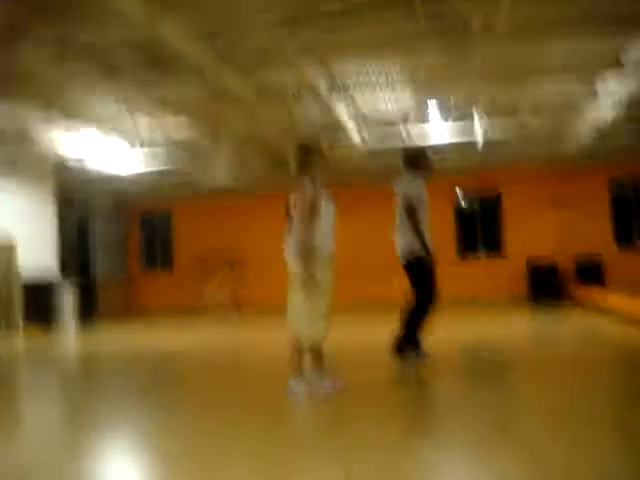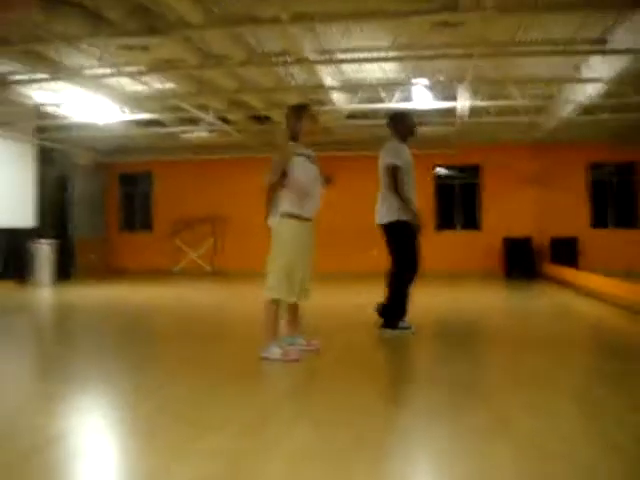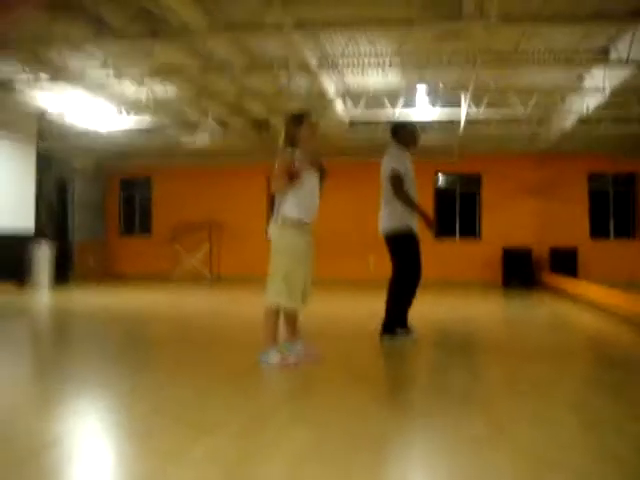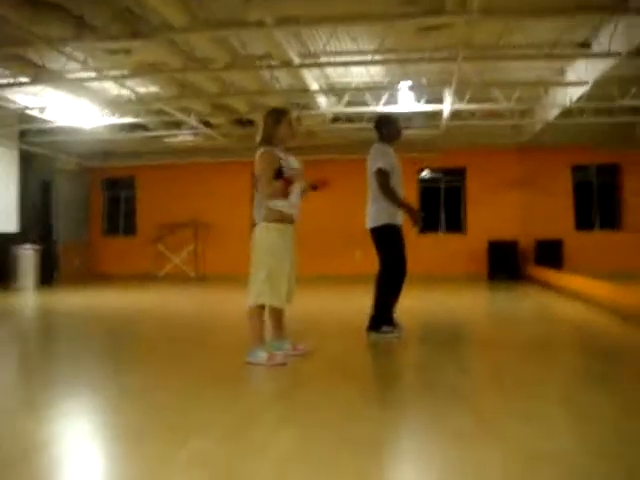
dt=0.3s
person 1, frame 1
left shoulder: (317, 191)
right shoulder: (307, 193)
right elbow: (303, 232)
right wrist: (305, 269)
left hip: (321, 264)
right hip: (309, 264)
left knee: (316, 321)
right knee: (305, 322)
left ankle: (319, 375)
right ankle: (298, 381)
person 1, frame 2
left shoulder: (308, 154)
right shoulder: (288, 151)
right elbow: (271, 179)
left wrist: (324, 180)
right wrist: (286, 184)
left hip: (305, 225)
right hip: (289, 224)
left knee: (297, 284)
right knee: (279, 283)
left ankle: (294, 335)
right ankle: (271, 344)
person 1, frame 3
left shoulder: (305, 159)
right shoulder: (287, 157)
left elbow: (315, 195)
right elbow: (276, 188)
left wrist: (319, 173)
right wrist: (296, 169)
left hip: (304, 233)
right hip: (288, 232)
left knee: (295, 290)
right knee: (279, 289)
left ankle: (292, 342)
right ankle: (270, 349)
person 1, frame 4
left shoulder: (283, 157)
right shoulder: (266, 154)
right elbow: (268, 190)
left wrist: (311, 186)
right wrist: (295, 178)
left hip: (286, 229)
right hip: (270, 229)
left knee: (280, 287)
right knee: (263, 286)
left ankle: (280, 340)
right ankle: (257, 349)
person 2, frame 1
left shoulder: (414, 183)
right shoulder: (410, 183)
right elbow: (411, 217)
right wrist: (425, 247)
left hip: (417, 249)
right hip: (414, 249)
left knee: (424, 295)
right knee: (425, 295)
left ankle: (408, 344)
right ankle: (406, 344)
person 2, frame 2
left shoulder: (401, 149)
right shoulder: (394, 148)
right elbow: (393, 184)
left wrist: (412, 214)
right wrist: (413, 212)
left hip: (402, 216)
right hip: (396, 217)
left knee: (406, 264)
right knee: (404, 265)
left ankle: (390, 311)
right ankle: (392, 317)
person 2, frame 3
left shoulder: (401, 157)
right shoulder: (396, 155)
right elbow: (398, 190)
left wrist: (419, 215)
right wrist: (423, 214)
left hip: (404, 224)
right hip: (397, 225)
left knee: (410, 273)
right knee: (405, 274)
left ankle: (397, 322)
right ankle: (391, 326)
person 2, frame 4
left shoulder: (386, 152)
right shoulder: (381, 151)
right elbow: (384, 187)
left wrist: (406, 210)
right wrist: (408, 209)
left hip: (389, 220)
right hip: (384, 220)
left knee: (396, 269)
right knee: (391, 269)
left ankle: (384, 319)
right ankle: (378, 323)
